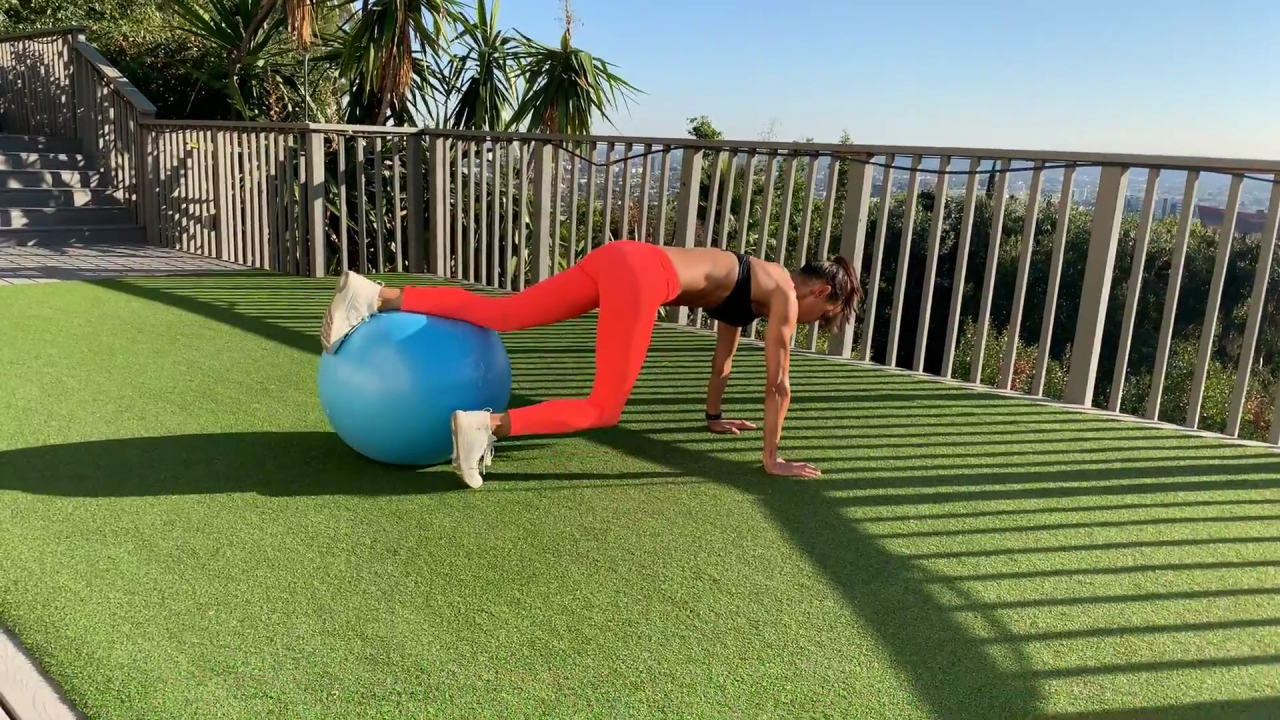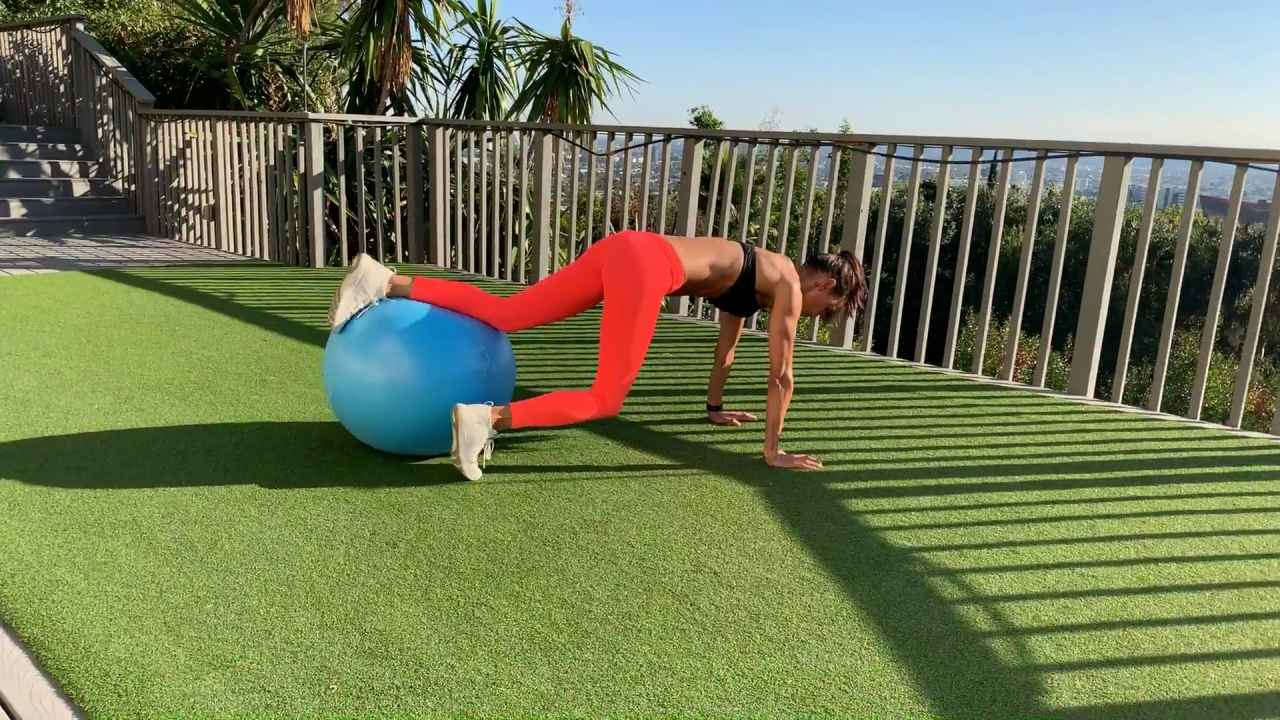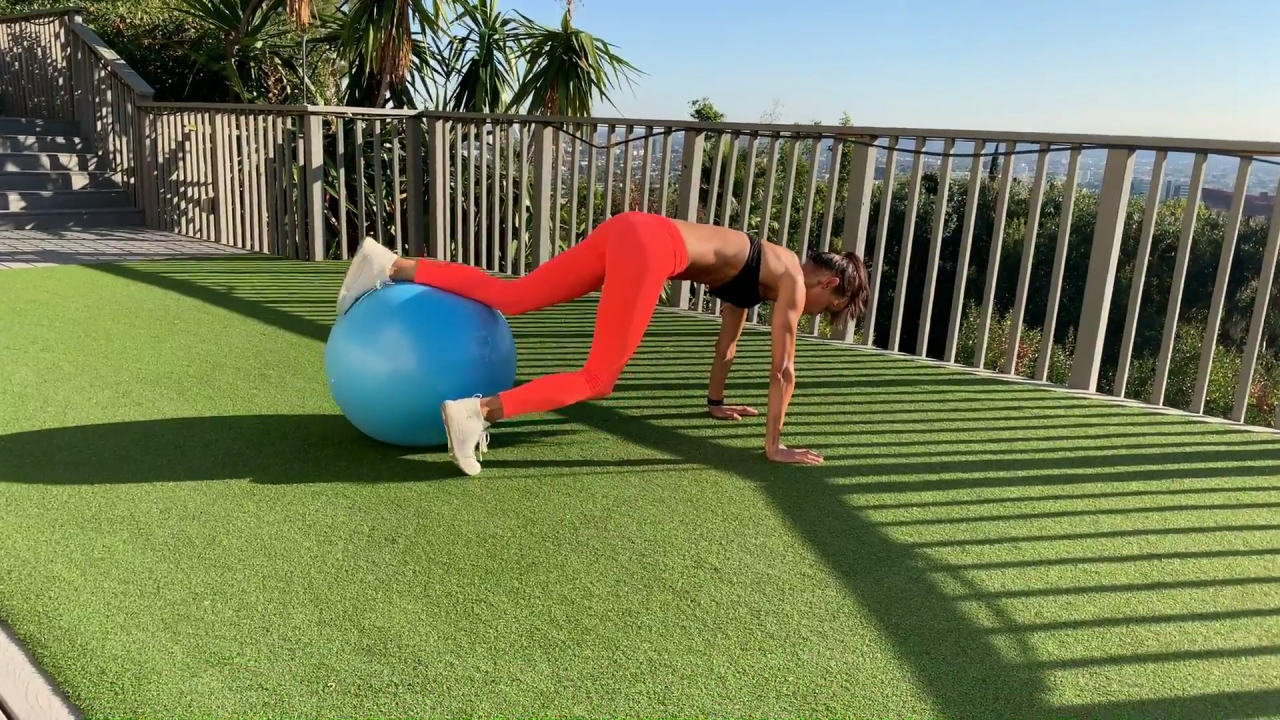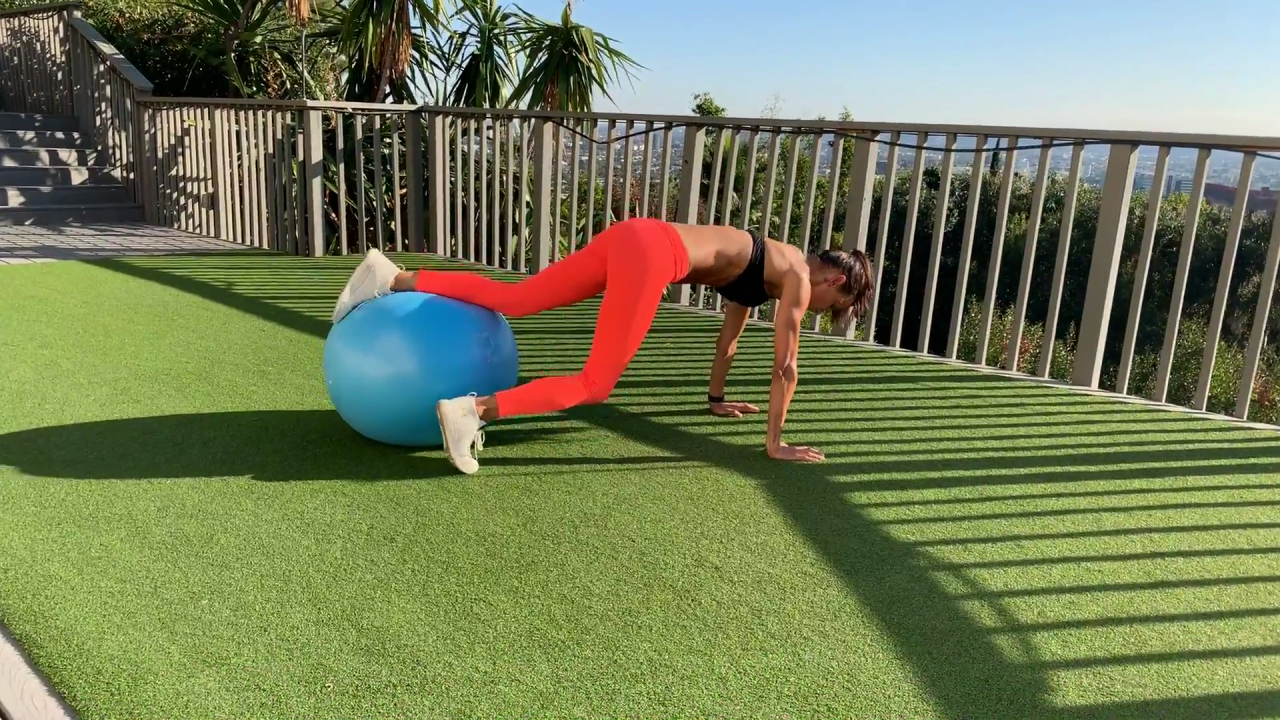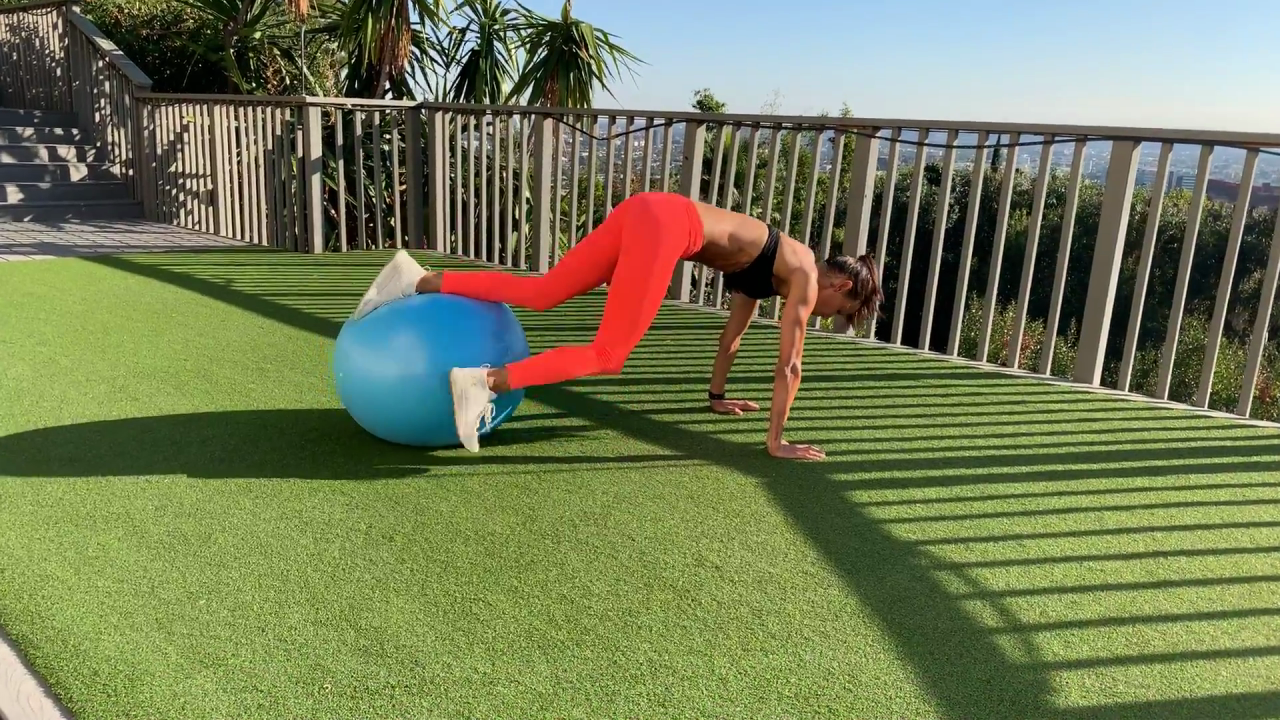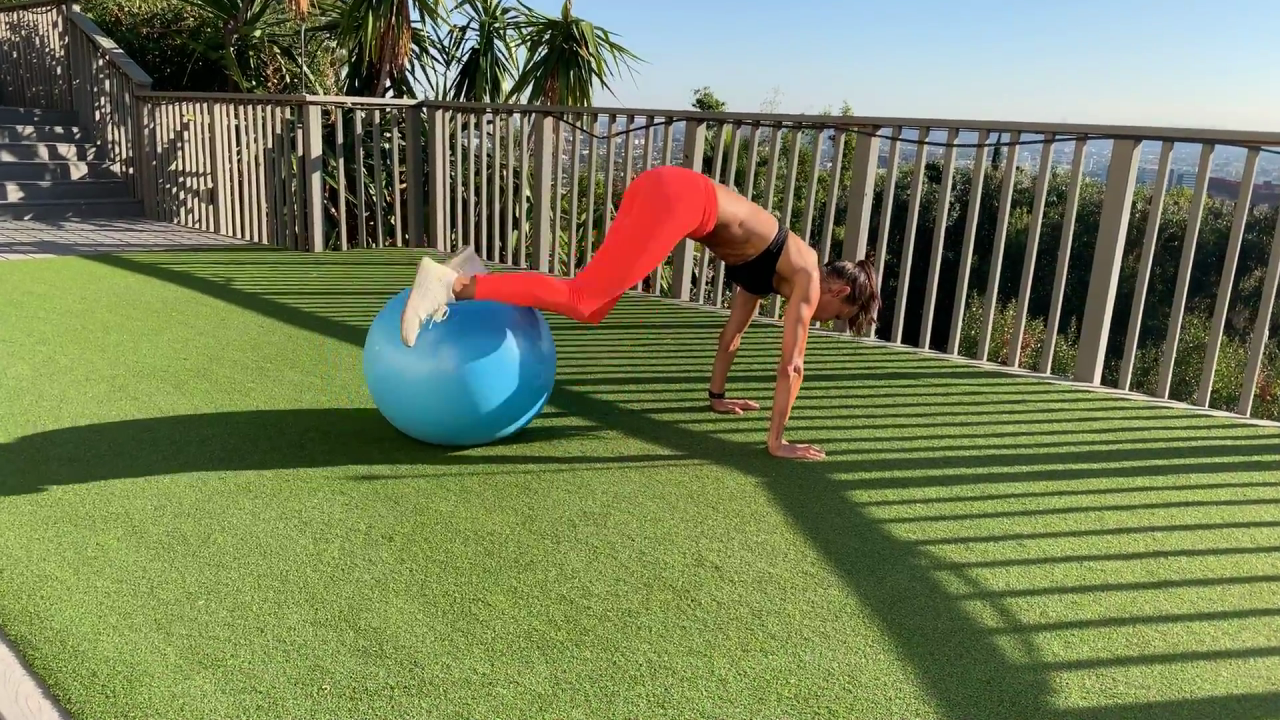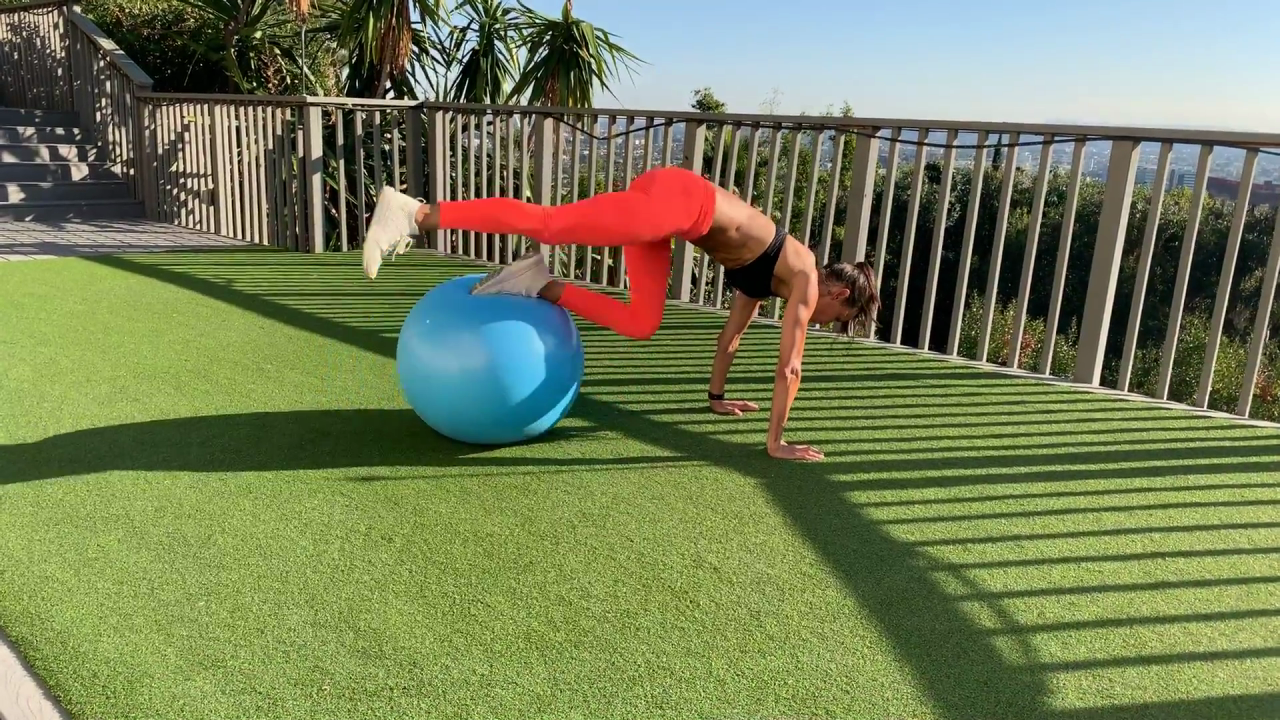
dt=0.2s
person 1, frame 1
left shoulder: (751, 286)
right shoulder: (785, 293)
left elbow: (724, 352)
right elbow: (778, 383)
left wrist: (714, 416)
right wrist: (771, 458)
left hip: (617, 260)
right hip: (639, 275)
left knee: (493, 312)
right knee: (603, 409)
left ankle: (371, 296)
right ankle: (488, 424)
person 1, frame 2
left shoulder: (754, 278)
right shoulder: (788, 284)
left elbow: (726, 343)
right elbow: (781, 375)
left wrist: (715, 408)
right wrist: (773, 450)
left hip: (621, 250)
right hip: (643, 264)
left knee: (502, 312)
right knee: (605, 400)
left ankle: (381, 282)
right ankle: (487, 418)
person 1, frame 3
left shoulder: (758, 271)
right shoulder: (791, 279)
left elbow: (728, 336)
right elbow: (783, 370)
left wrist: (715, 402)
right wrist: (774, 445)
left hip: (626, 232)
right hip: (647, 247)
left knee: (505, 296)
right knee: (596, 379)
left ankle: (389, 265)
right ankle: (479, 412)
person 1, frame 4
left shoulder: (762, 270)
right shoulder: (798, 275)
left elbow: (730, 333)
right elbow: (785, 367)
left wrist: (716, 398)
right wrist: (775, 443)
left hip: (629, 238)
right hip: (649, 253)
left knee: (509, 299)
right knee: (595, 385)
left ankle: (388, 276)
right ankle: (473, 410)
person 1, frame 5
left shoulder: (771, 268)
right shoulder: (805, 275)
left elbow: (732, 331)
right elbow: (789, 366)
left wrist: (717, 396)
right wrist: (776, 441)
left hip: (643, 211)
right hip: (664, 224)
left knee: (536, 294)
right knee: (606, 357)
left ankle: (417, 279)
right ankle: (484, 382)
person 1, frame 6
left shoulder: (772, 271)
right shoulder: (809, 277)
left elbow: (732, 329)
right elbow: (791, 364)
left wrist: (717, 396)
right wrist: (777, 440)
left hip: (657, 186)
right hip: (676, 197)
left knee: (589, 305)
right knee: (580, 300)
left ankle: (472, 277)
right ankle: (452, 285)
person 1, frame 7
left shoulder: (768, 275)
right shoulder: (805, 279)
left elbow: (732, 331)
right elbow: (789, 367)
left wrist: (716, 396)
right wrist: (776, 441)
left hip: (662, 192)
right hip: (675, 198)
left knee: (641, 326)
right knee: (544, 224)
left ankle: (541, 287)
right ankle: (414, 212)
